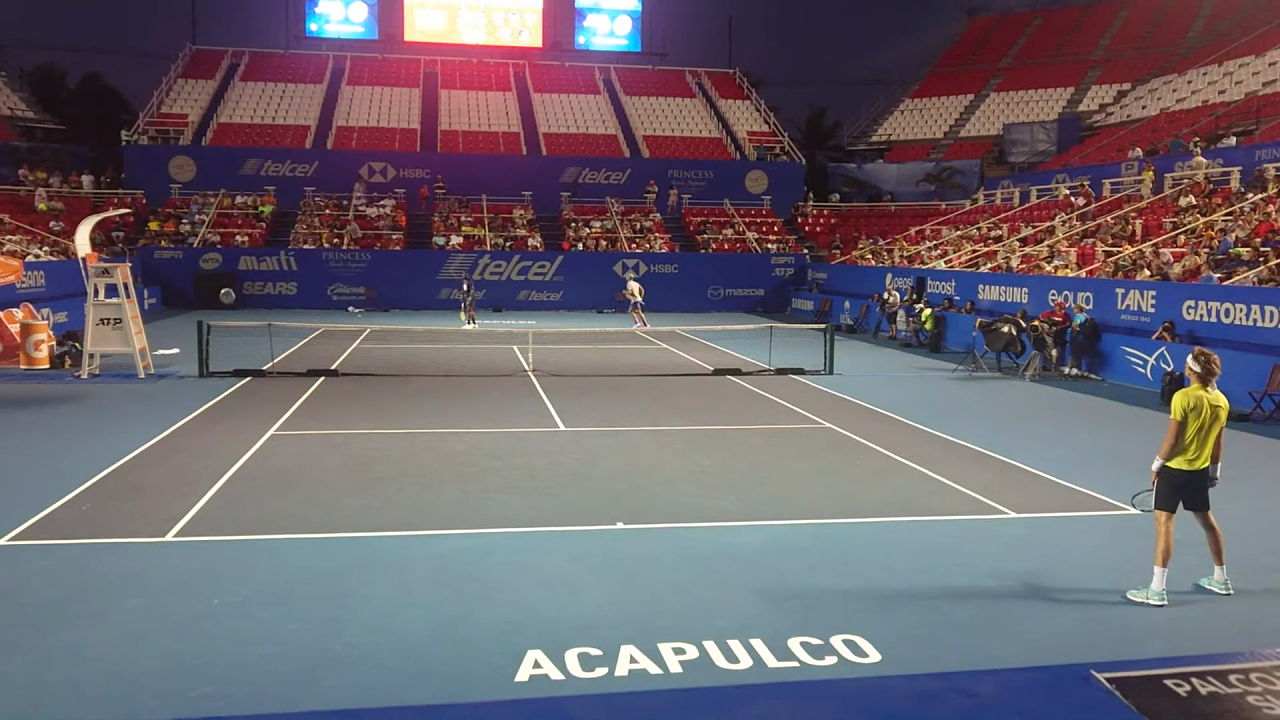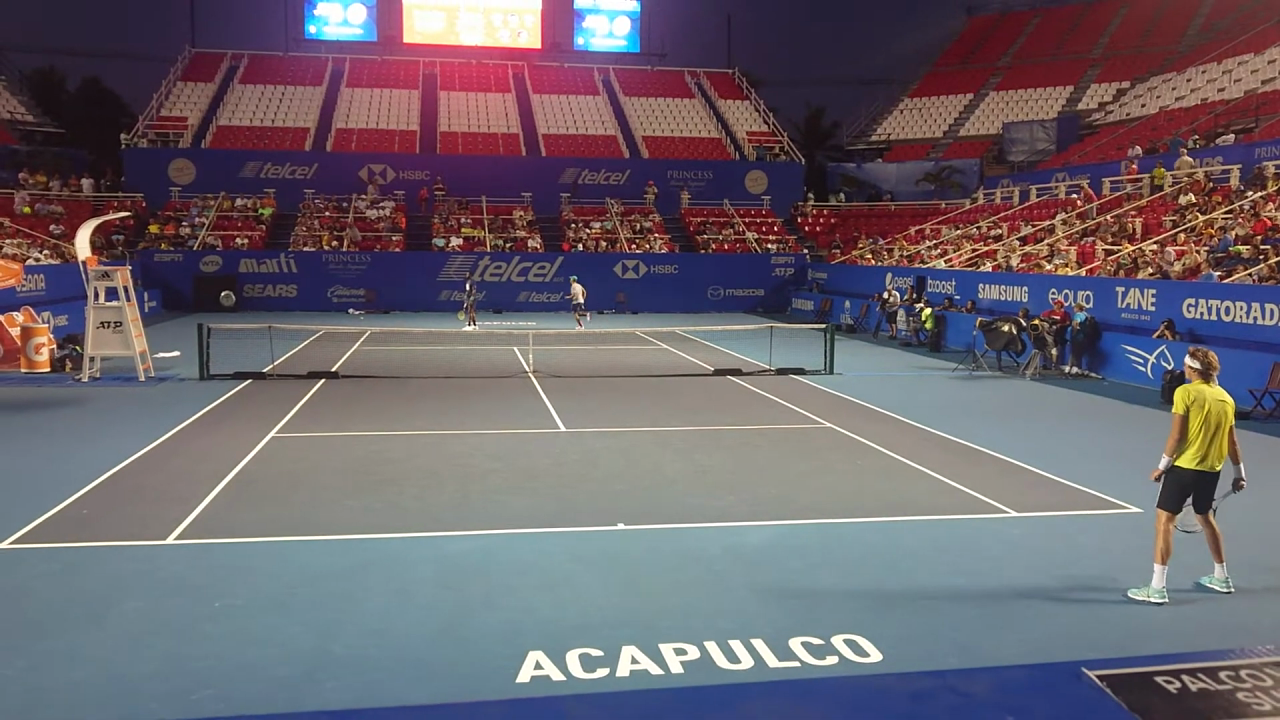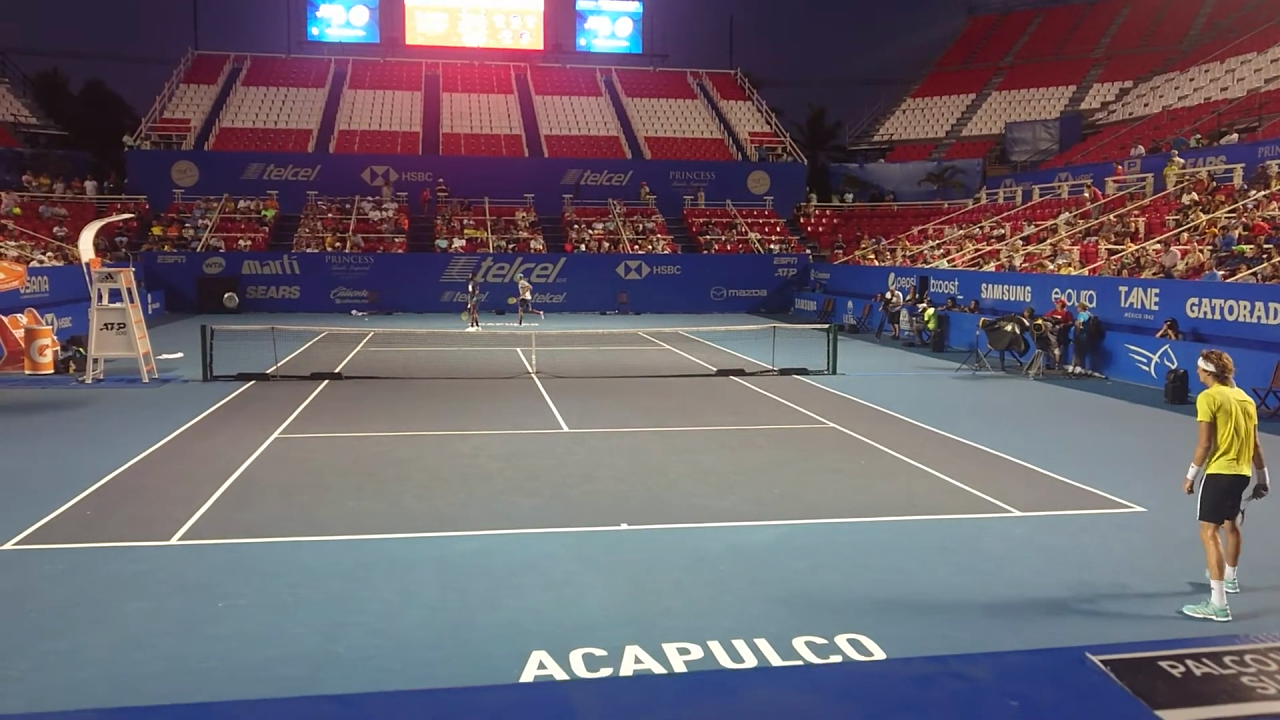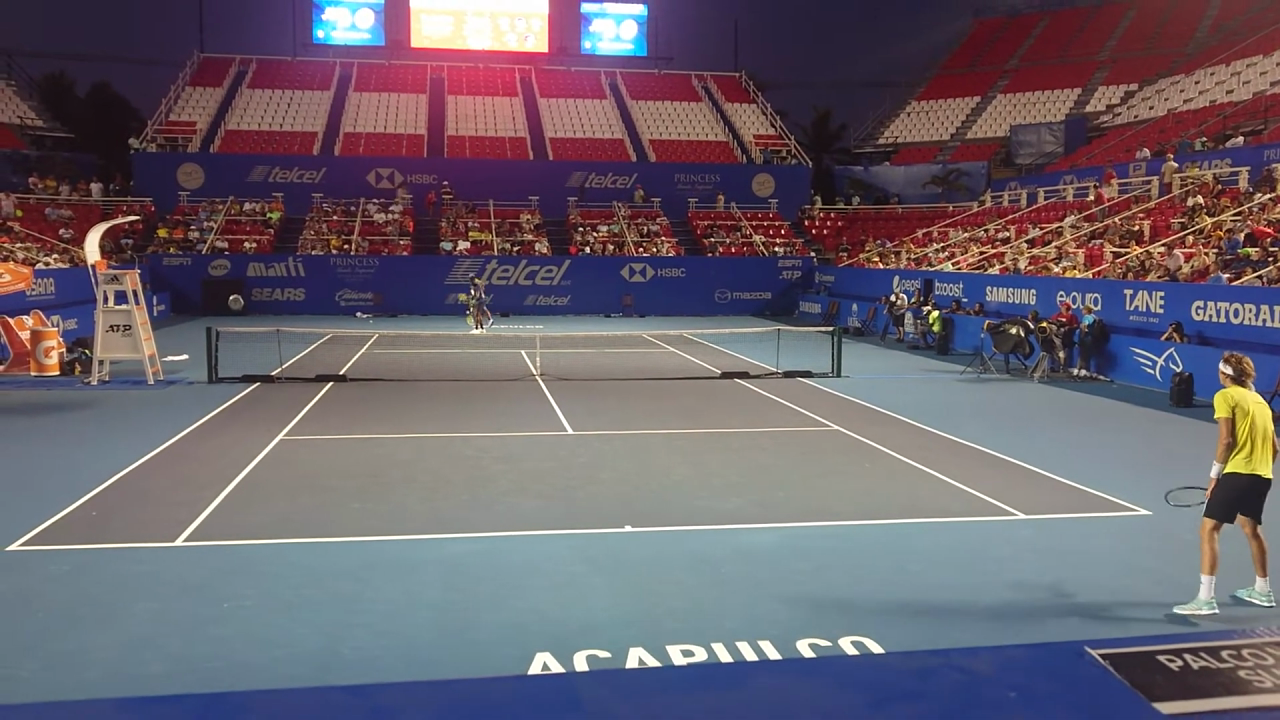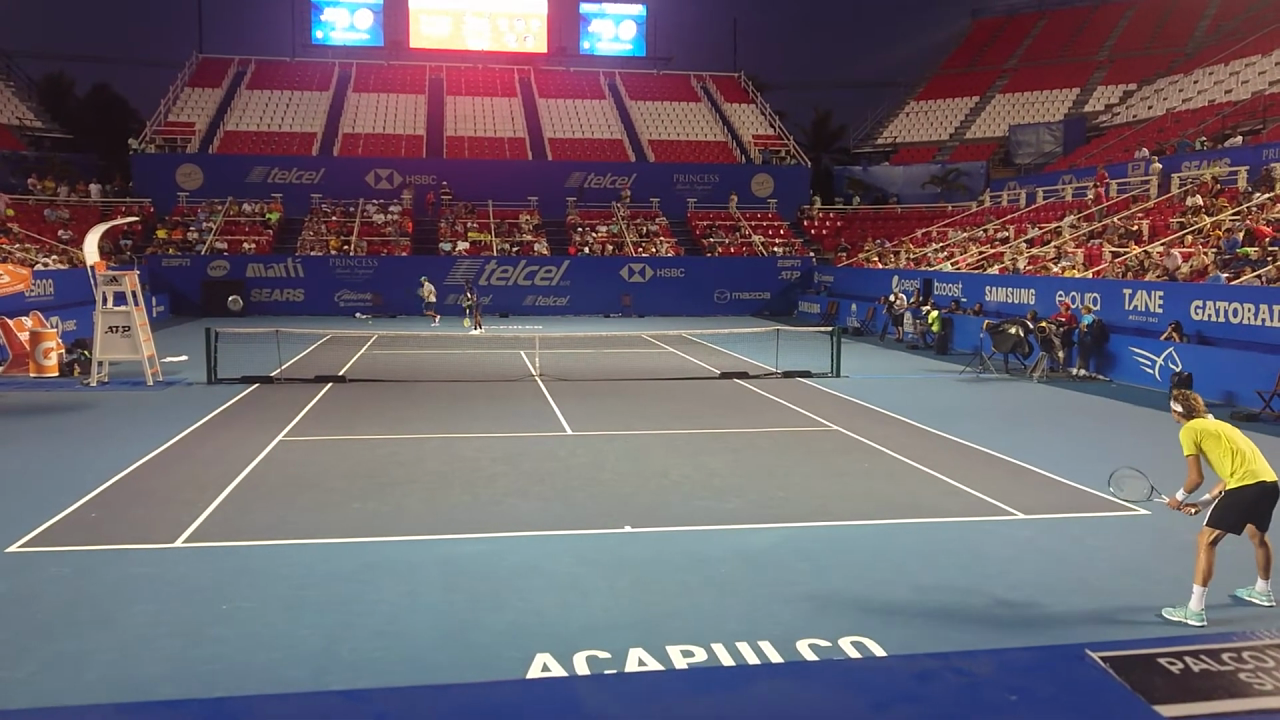
dt=0.7s
person 1, frame 1
left shoulder: (1184, 397)
right shoulder: (1222, 401)
left elbow: (1172, 439)
right elbow: (1217, 442)
left wrist: (1155, 466)
right wrist: (1214, 472)
left hip: (1174, 468)
right hip: (1200, 471)
left knee: (1164, 523)
right knee: (1207, 521)
left ankle: (1157, 589)
right ankle: (1221, 579)
person 1, frame 2
left shoulder: (1185, 392)
right shoulder: (1225, 397)
left elbow: (1176, 436)
right elbow: (1232, 441)
left wrist: (1162, 465)
right wrist: (1238, 473)
left hip: (1185, 467)
right hip: (1211, 470)
left knee: (1164, 522)
right knee: (1205, 518)
left ankle: (1157, 588)
right ankle: (1221, 577)
person 1, frame 3
left shoulder: (1208, 397)
right shoulder: (1245, 398)
left elbow: (1205, 444)
right elbow: (1255, 444)
left wrist: (1191, 475)
right wrist: (1262, 479)
left hip: (1219, 472)
right hip: (1242, 473)
left knee: (1209, 533)
right knee: (1231, 525)
left ankle: (1218, 604)
right ankle: (1229, 578)
person 1, frame 4
left shoulder: (1225, 396)
left elbow: (1226, 440)
left wrist: (1214, 475)
left hip: (1238, 473)
left knee: (1209, 530)
right knee: (1250, 529)
left ankle: (1205, 598)
person 1, frame 5
left shoulder: (1189, 430)
right shoulder: (1219, 425)
left elbow: (1196, 478)
left wrist: (1179, 498)
right wrist: (1200, 504)
left hip: (1247, 486)
left knee: (1206, 541)
right knee: (1257, 535)
left ankle: (1195, 610)
